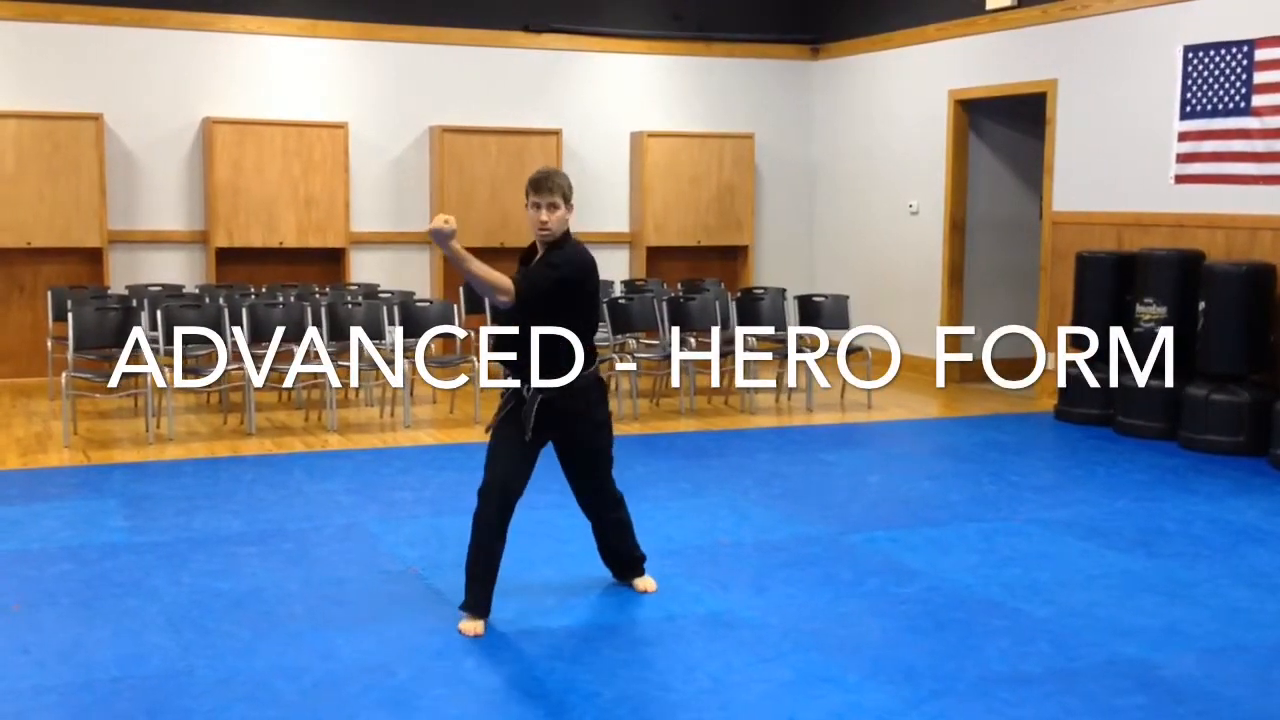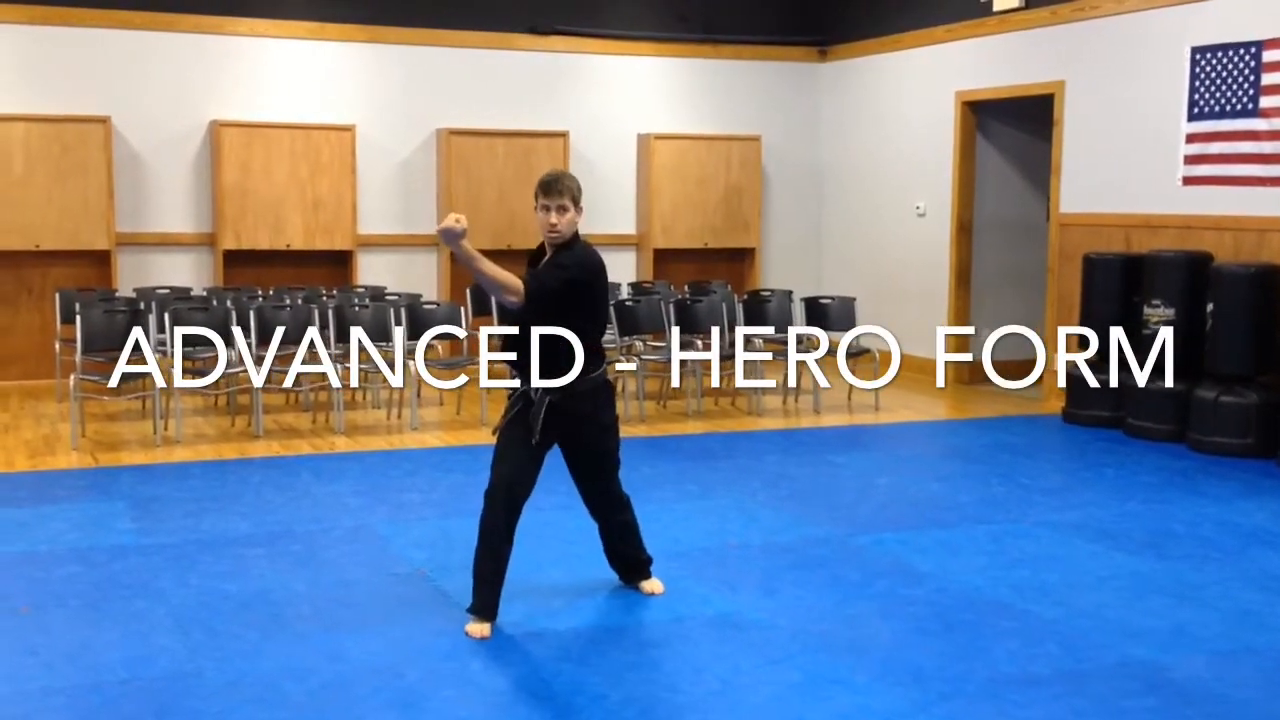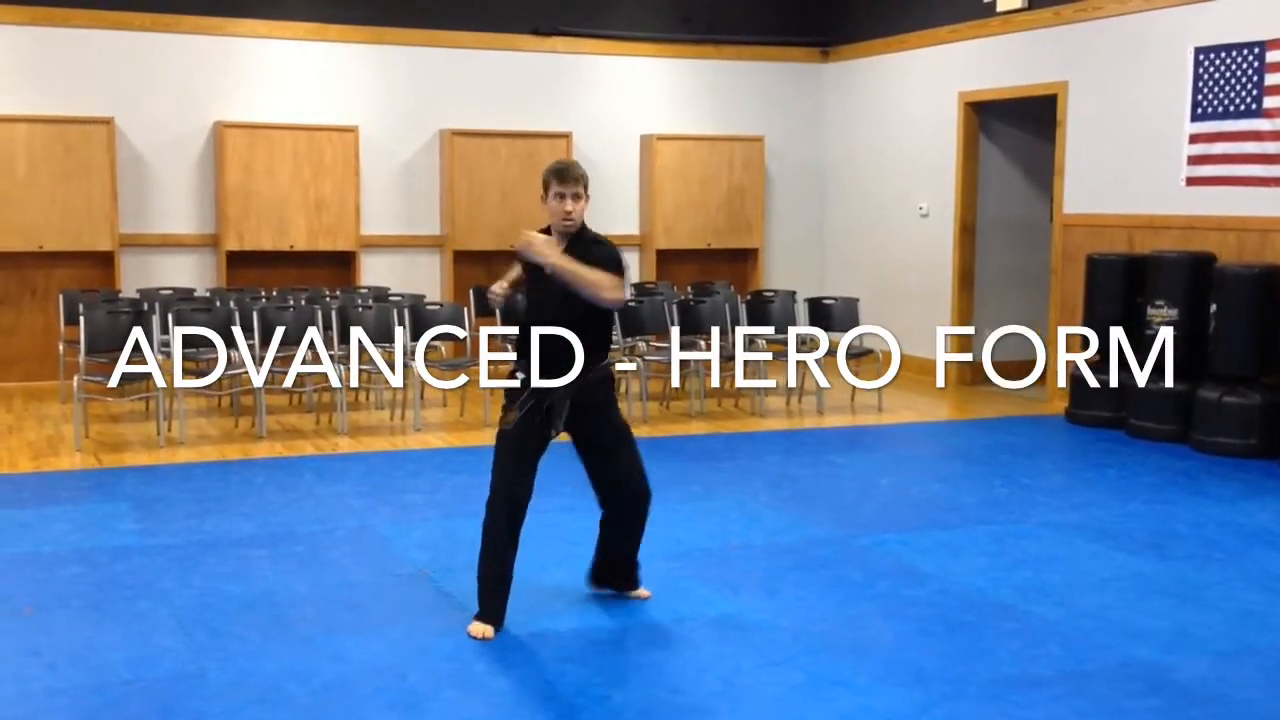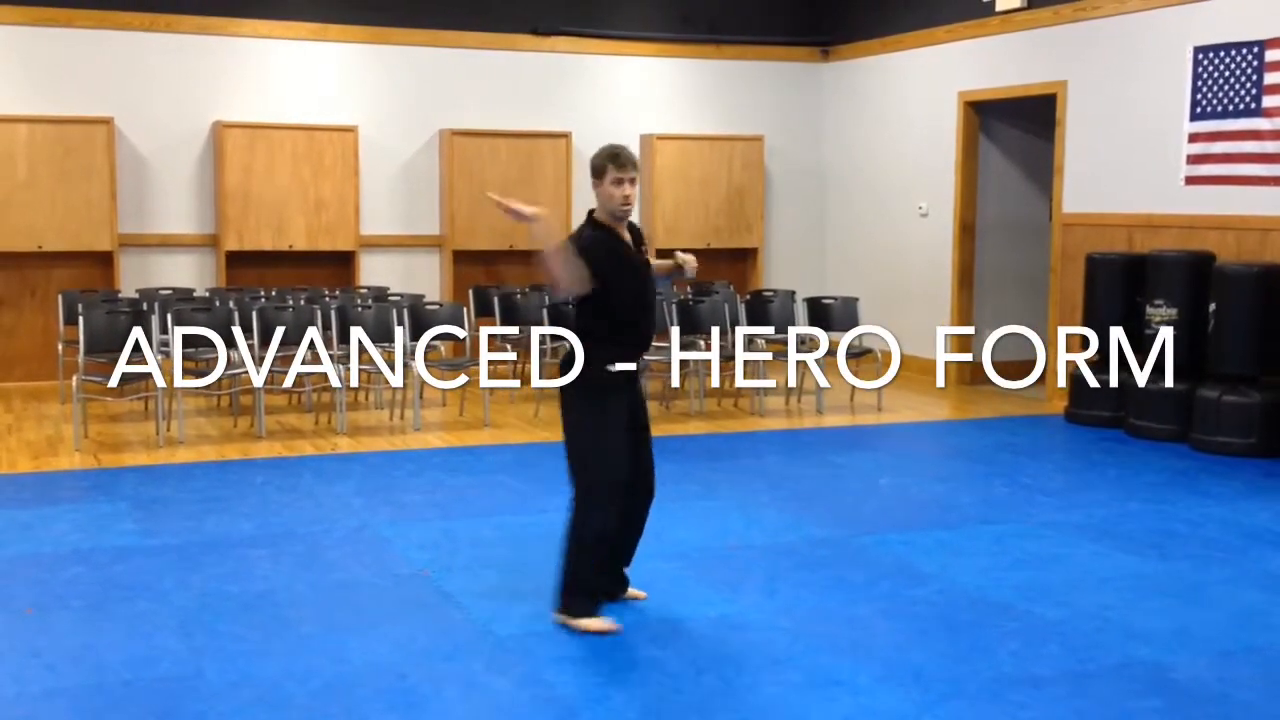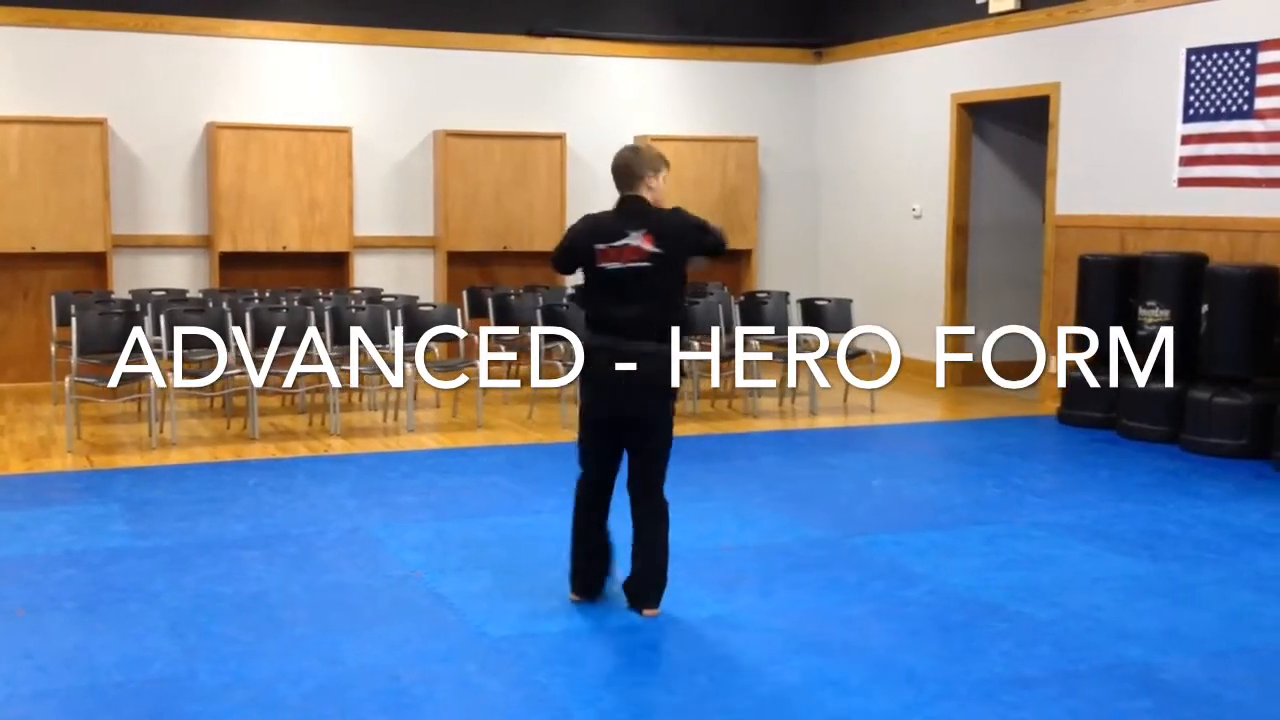
dt=0.4s
person 1, frame 1
left shoulder: (573, 262)
right shoulder: (537, 254)
left elbow: (507, 294)
left wrist: (449, 247)
left hip: (575, 396)
right hip: (525, 394)
left knee: (597, 491)
right knee: (495, 496)
left ankle: (629, 567)
right ankle: (476, 606)
person 1, frame 2
left shoulder: (582, 263)
right shoulder: (545, 255)
left elbow: (516, 294)
left wrist: (459, 246)
left hip: (582, 396)
right hip: (532, 396)
left knee: (604, 492)
right knee: (501, 498)
left ankle: (636, 569)
right ankle: (484, 608)
person 1, frame 3
left shoulder: (599, 250)
right shoulder: (540, 243)
left elbow: (611, 294)
left wrist: (553, 260)
right wrist: (507, 283)
left hip: (589, 389)
right hip: (534, 389)
left knee: (628, 490)
right knee: (506, 499)
left ankle: (615, 574)
right ankle: (489, 610)
person 1, frame 4
left shoulder: (631, 233)
right shoulder: (589, 239)
right elbow: (571, 286)
left wrist: (675, 264)
right wrist: (542, 226)
left hip: (623, 376)
right hip: (593, 381)
left knee: (638, 485)
right knee: (602, 488)
left ankle: (606, 580)
right ankle: (578, 602)
person 1, frame 5
left shoulder: (588, 229)
right shoulder: (676, 226)
left elbow: (562, 265)
right elbow: (715, 241)
left hip: (601, 364)
right hip: (652, 368)
left knee: (595, 478)
right knee: (648, 485)
left ankle: (585, 582)
right ankle: (647, 593)
